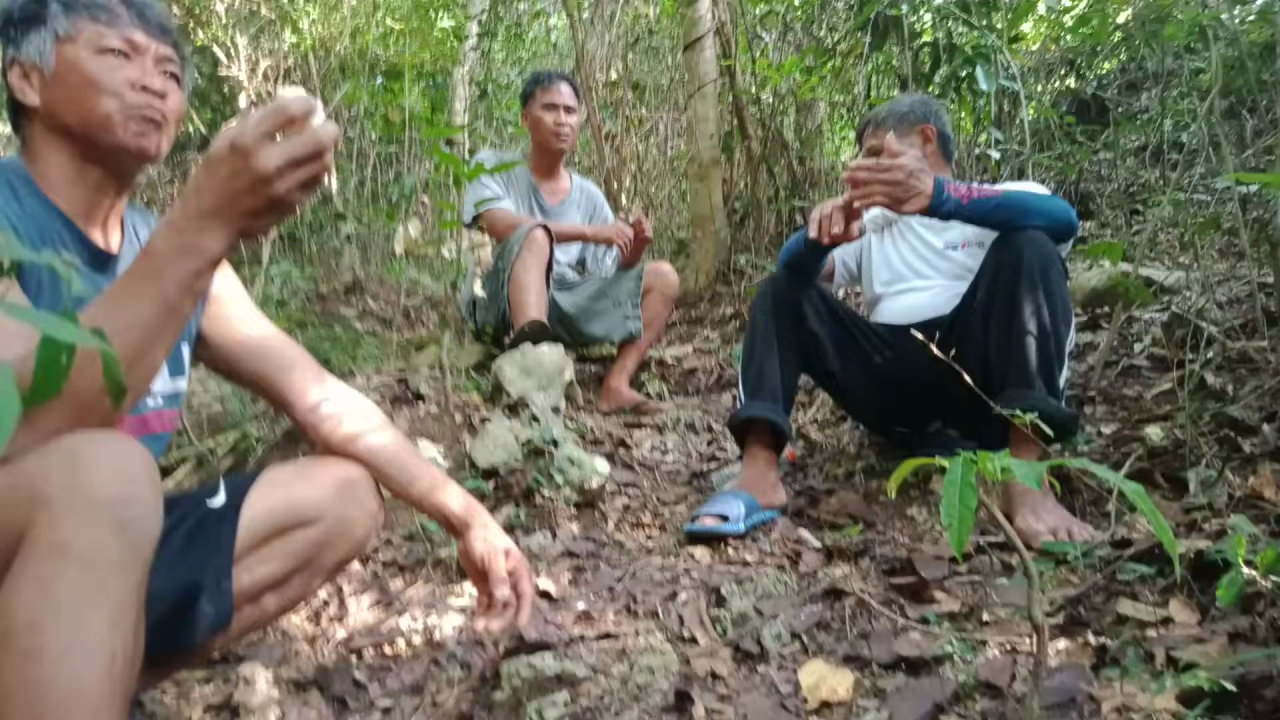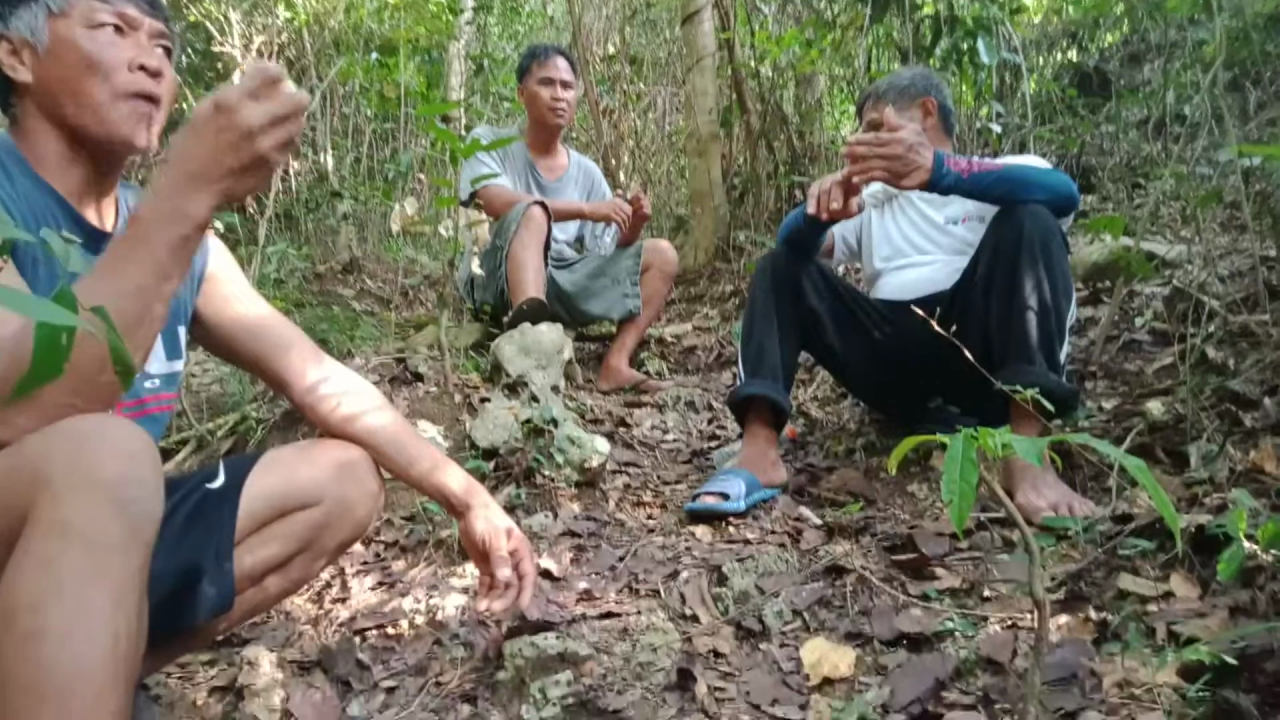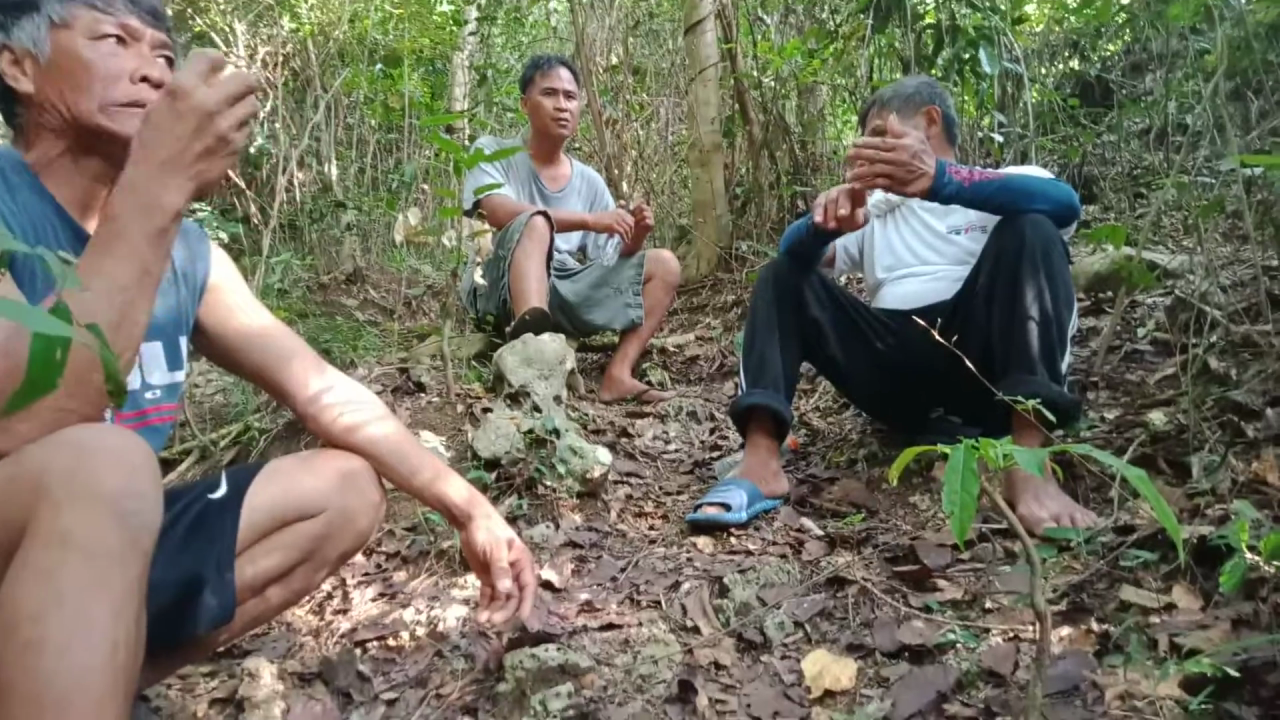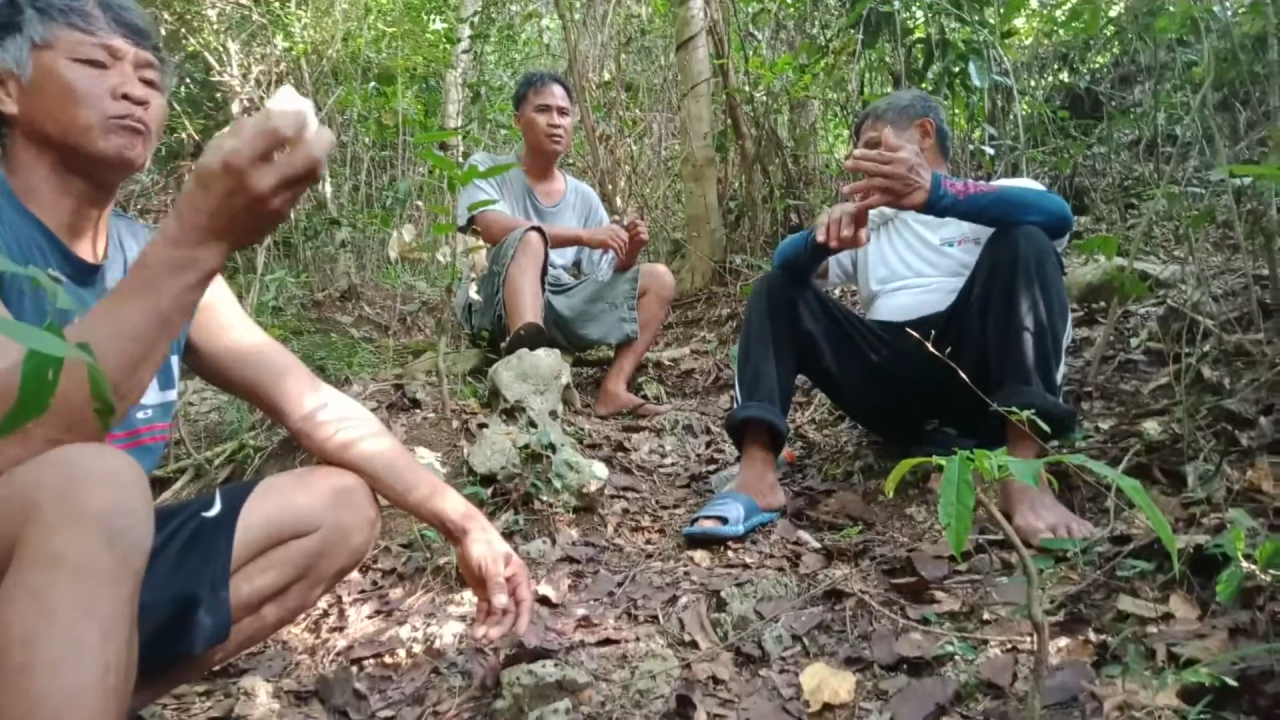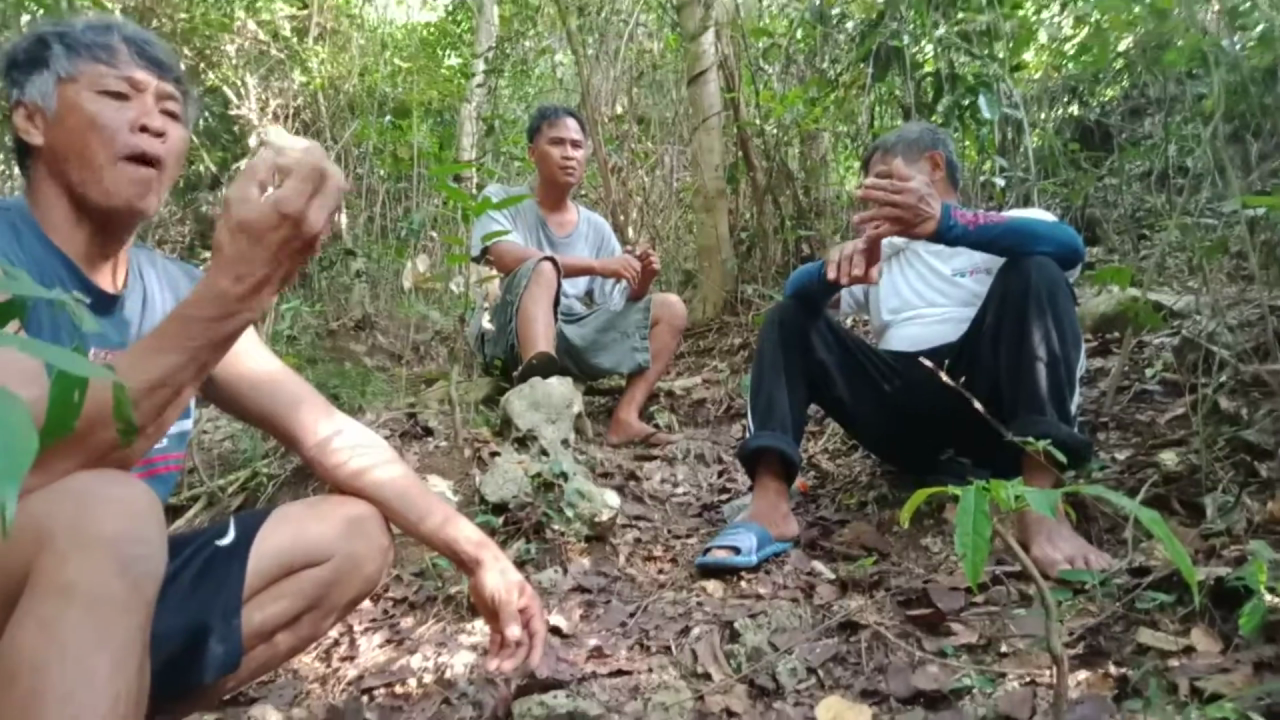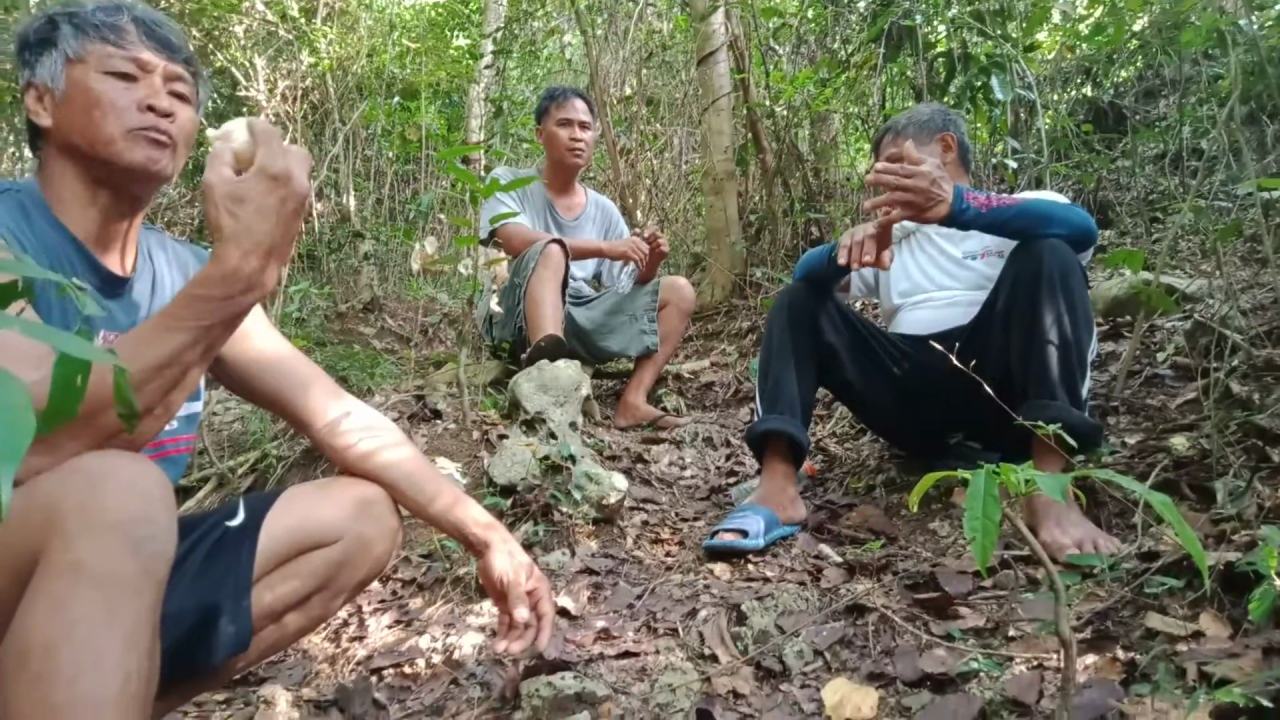
dt=0.3s
person 1, frame 1
left shoulder: (169, 251)
left elbow: (320, 396)
left wrist: (463, 515)
right wrist: (205, 226)
left hip: (102, 552)
left knee: (344, 495)
right knee: (104, 470)
person 1, frame 2
left shoulder: (181, 245)
left elbow: (320, 378)
left wrist: (464, 495)
right wrist: (187, 193)
left hip: (104, 534)
left knee: (345, 478)
right knee: (102, 452)
person 1, frame 3
left shoulder: (183, 253)
left elbow: (320, 389)
left wrist: (464, 504)
right wrist: (158, 186)
left hip: (100, 548)
left knee: (344, 488)
right knee: (101, 465)
person 1, frame 4
left shoulder: (159, 261)
left elbow: (315, 405)
left wrist: (462, 521)
right wrist: (199, 239)
left hip: (99, 565)
left knee: (341, 506)
right knee: (93, 485)
person 1, frame 5
left shoulder: (177, 290)
left elbow: (328, 432)
left wrist: (473, 549)
right wrist: (237, 288)
left hip: (113, 590)
left knee: (353, 533)
right knee: (109, 508)
person 1, frame 6
left shoulder: (187, 273)
left elbow: (338, 415)
left wrist: (483, 533)
right wrist: (242, 271)
left hip: (120, 573)
left knee: (361, 516)
right knee: (116, 490)
person 2, frame 1
left shoulder: (1001, 201)
right shoulder: (874, 227)
left elbow: (1061, 219)
right elbow: (792, 266)
left wrist: (936, 195)
right wrist: (823, 233)
left hip: (979, 372)
right hip: (895, 385)
left knee: (1025, 246)
right knee: (781, 290)
left ankle: (1026, 479)
right ankle: (758, 474)
person 2, frame 2
left shoulder: (1004, 178)
right shoulder: (875, 204)
left elbow: (1062, 193)
right elbow: (793, 242)
left wrist: (936, 170)
right wrist: (817, 209)
left hip: (979, 349)
right hip: (896, 363)
left knee: (1027, 220)
right knee: (780, 267)
left ankle: (1026, 453)
right ankle: (759, 453)
person 2, frame 3
left shoulder: (1003, 190)
right shoulder: (876, 212)
left elbow: (1064, 203)
right elbow: (792, 250)
left wrist: (939, 179)
right wrist: (827, 221)
left hip: (981, 357)
right hip: (898, 374)
left knee: (1028, 230)
right knee: (782, 276)
left ankle: (1028, 466)
right ankle: (760, 462)
person 2, frame 4
left shoulder: (997, 203)
right shoulder: (872, 224)
left elbow: (1057, 215)
right elbow: (786, 262)
left wrist: (934, 192)
right wrist: (825, 234)
left hip: (975, 369)
right hip: (893, 386)
left knee: (1021, 242)
right knee: (776, 288)
left ankle: (1023, 475)
right ankle: (757, 476)
person 2, frame 5
left shoulder: (1008, 232)
right shoulder: (882, 255)
left elbow: (1068, 245)
right elbow: (797, 293)
left wrist: (942, 222)
right wrist: (838, 267)
left hip: (988, 400)
right hip: (905, 417)
left knee: (1032, 272)
right knee: (788, 319)
left ankle: (1039, 506)
right ankle: (770, 504)
person 2, frame 6
left shoulder: (1021, 212)
right shoulder: (893, 238)
left elbow: (1081, 228)
right elbow: (806, 274)
left wrist: (955, 205)
right wrist: (847, 249)
left hip: (999, 387)
right hip: (916, 400)
left knee: (1045, 255)
right knee: (797, 301)
left ankle: (1049, 490)
right ankle: (778, 487)
person 3, frame 1
left shoulder: (589, 195)
right shoulder: (493, 166)
left elbow: (613, 276)
right elbow: (499, 225)
left wrist: (633, 252)
right wrist: (588, 232)
left hip: (565, 303)
right hip: (500, 302)
left knee: (663, 277)
right knee: (535, 234)
left ankle: (615, 386)
right ankle: (529, 346)
person 3, frame 2
left shoulder: (587, 172)
right shoulder: (489, 142)
left elbow: (610, 254)
right elbow: (496, 203)
left wrist: (631, 229)
right wrist: (586, 209)
left hip: (562, 285)
right hip: (498, 280)
left knee: (662, 255)
right knee: (533, 212)
left ankle: (615, 365)
right ankle: (527, 328)
person 3, frame 3
left shoulder: (590, 182)
right shoulder: (493, 152)
left elbow: (613, 264)
right elbow: (499, 212)
left wrist: (633, 240)
right wrist: (590, 221)
left hip: (565, 293)
right hip: (500, 290)
left knee: (664, 265)
right knee: (536, 221)
left ankle: (617, 375)
right ankle: (530, 336)
person 3, frame 4
left shoulder: (584, 197)
right shoulder: (486, 168)
left elbow: (607, 279)
right elbow: (493, 229)
left wrist: (628, 254)
right wrist: (584, 236)
left hip: (560, 308)
right hip: (495, 306)
left knee: (659, 279)
right knee: (530, 237)
left ankle: (613, 389)
right ankle: (525, 349)
person 3, frame 5
left shoulder: (597, 227)
right shoulder: (501, 200)
left elbow: (620, 308)
right elbow: (507, 258)
left wrist: (640, 283)
right wrist: (597, 265)
left hip: (573, 337)
right hip: (509, 335)
left knee: (670, 308)
right knee: (543, 267)
left ankle: (625, 418)
right ankle: (537, 381)
person 3, frame 6
left shoulder: (605, 210)
right shoulder: (508, 182)
left elbow: (629, 291)
right elbow: (515, 241)
left wrist: (649, 265)
right wrist: (605, 247)
left hip: (581, 320)
right hip: (517, 318)
left knee: (679, 291)
right knee: (551, 249)
left ankle: (633, 401)
